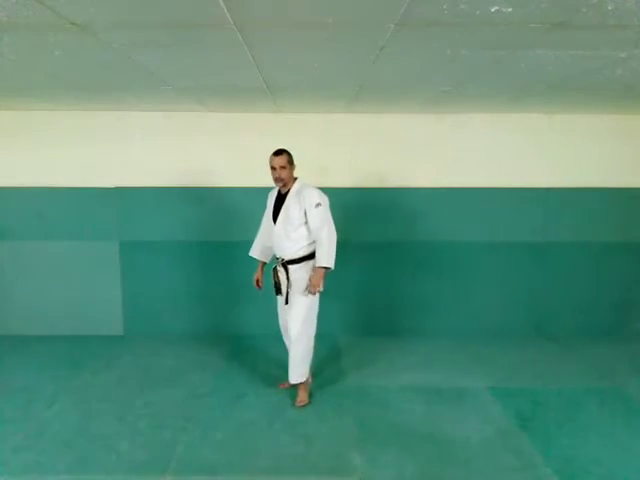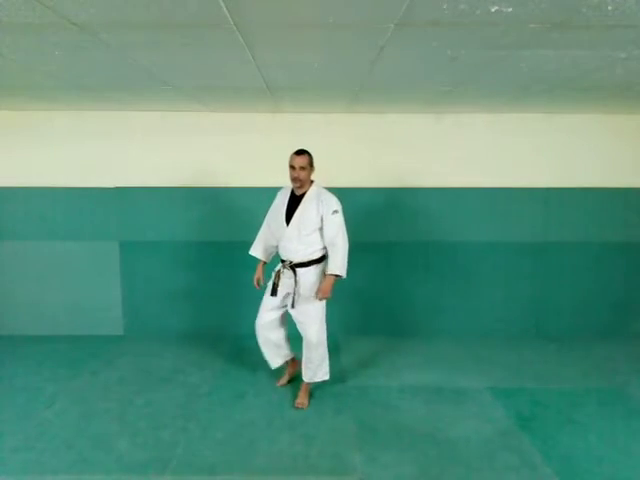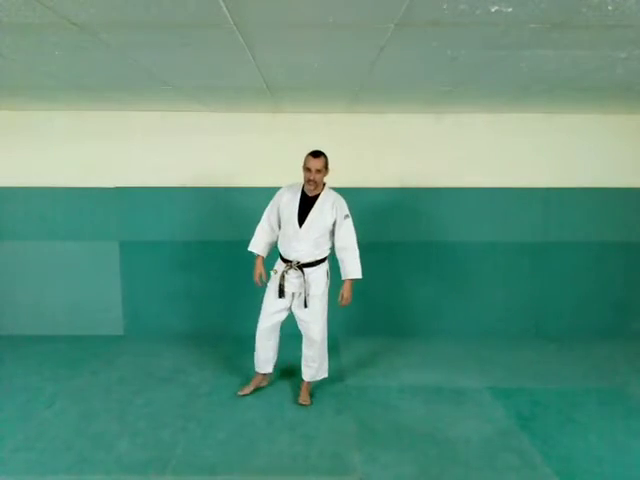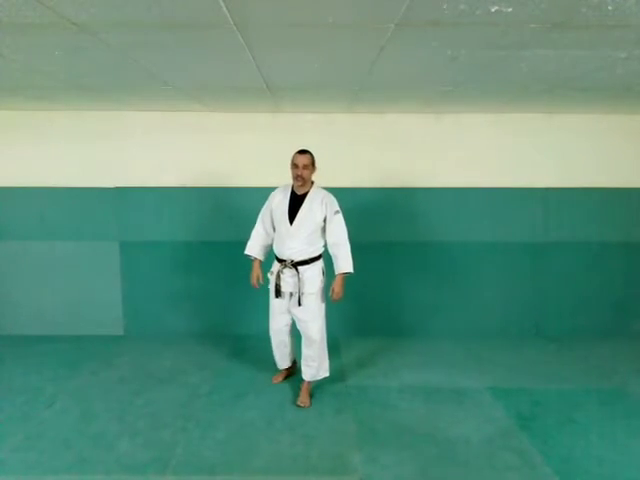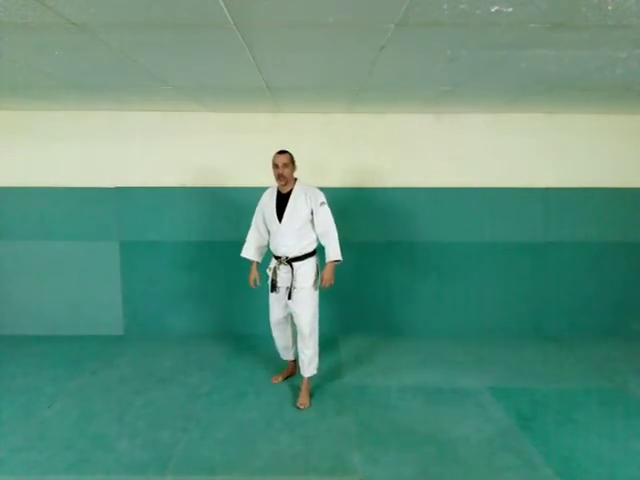
dt=0.5s
person 1, frame 1
left shoulder: (310, 196)
right shoulder: (273, 196)
left elbow: (326, 235)
right elbow: (267, 233)
left wrist: (319, 271)
right wrist: (260, 266)
left hip: (305, 271)
right hip: (283, 271)
left knee: (299, 328)
right knee: (287, 327)
left ankle: (302, 384)
right ankle: (302, 375)
person 1, frame 2
left shoulder: (326, 200)
right shoulder: (282, 196)
left elbow: (337, 242)
right elbow: (270, 231)
left wrist: (331, 278)
right wrist: (260, 265)
left hip: (311, 275)
right hip: (283, 272)
left knee: (312, 332)
right knee: (265, 322)
left ankle: (306, 384)
right ankle: (290, 362)
person 1, frame 3
left shoulder: (336, 203)
right shoulder: (285, 194)
left elbow: (346, 244)
right elbow: (268, 226)
left wrist: (348, 283)
right wrist: (259, 260)
left hip: (314, 275)
right hip: (284, 270)
left knee: (314, 331)
right knee: (267, 323)
left ankle: (307, 383)
right ankle: (262, 375)
person 1, frame 4
left shoulder: (325, 200)
right shoulder: (277, 196)
left elbow: (338, 240)
right elbow: (263, 230)
left wrist: (340, 277)
right wrist: (256, 263)
left hip: (310, 273)
right hip: (280, 271)
left knee: (312, 329)
right knee: (278, 327)
left ankle: (307, 383)
right ankle: (287, 365)
person 1, frame 5
left shoulder: (312, 195)
right shoulder: (267, 197)
left elbow: (327, 231)
right elbow: (258, 232)
left wrist: (330, 266)
right wrist: (254, 265)
left hip: (304, 268)
right hip: (278, 268)
left knee: (306, 323)
right knee: (278, 320)
left ankle: (306, 383)
right ankle: (291, 364)
